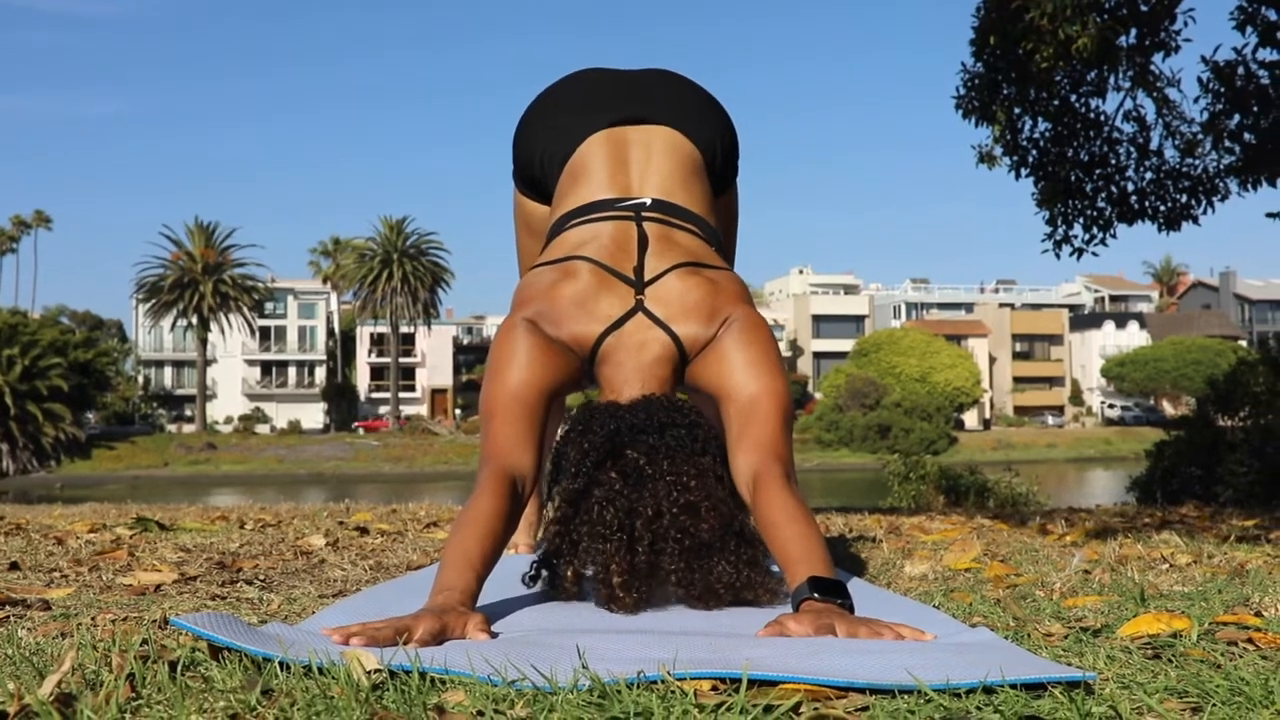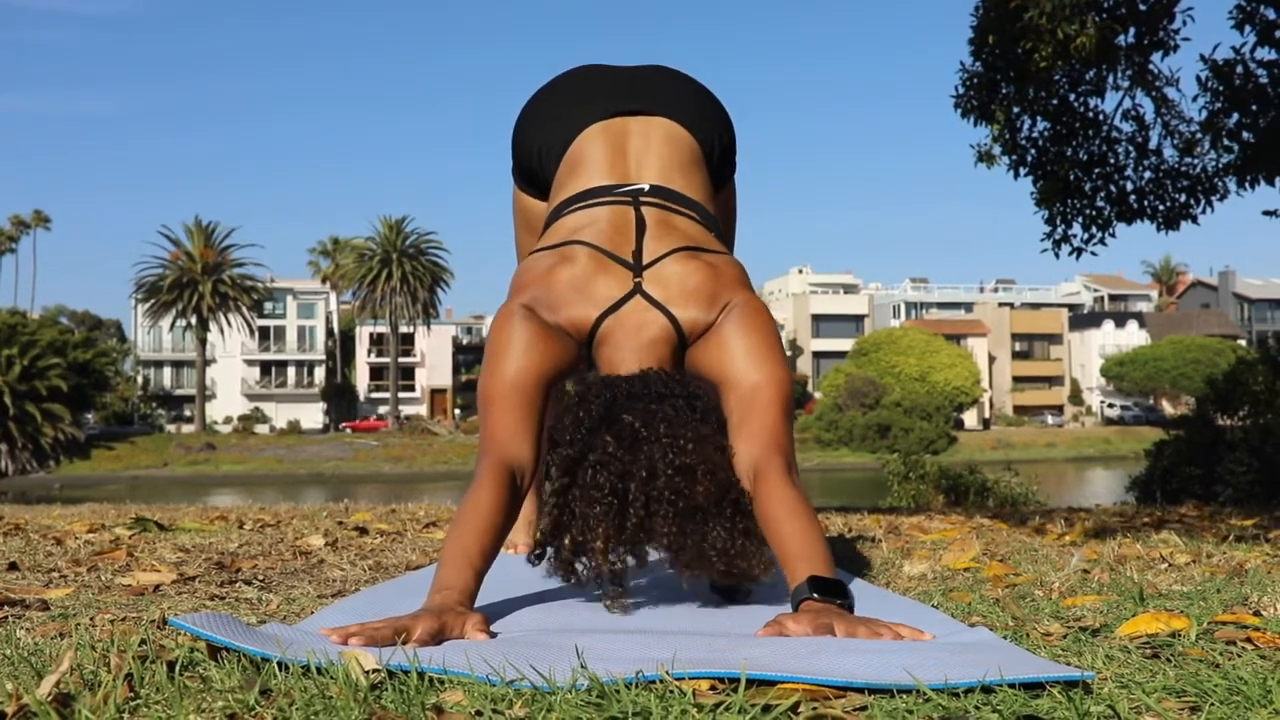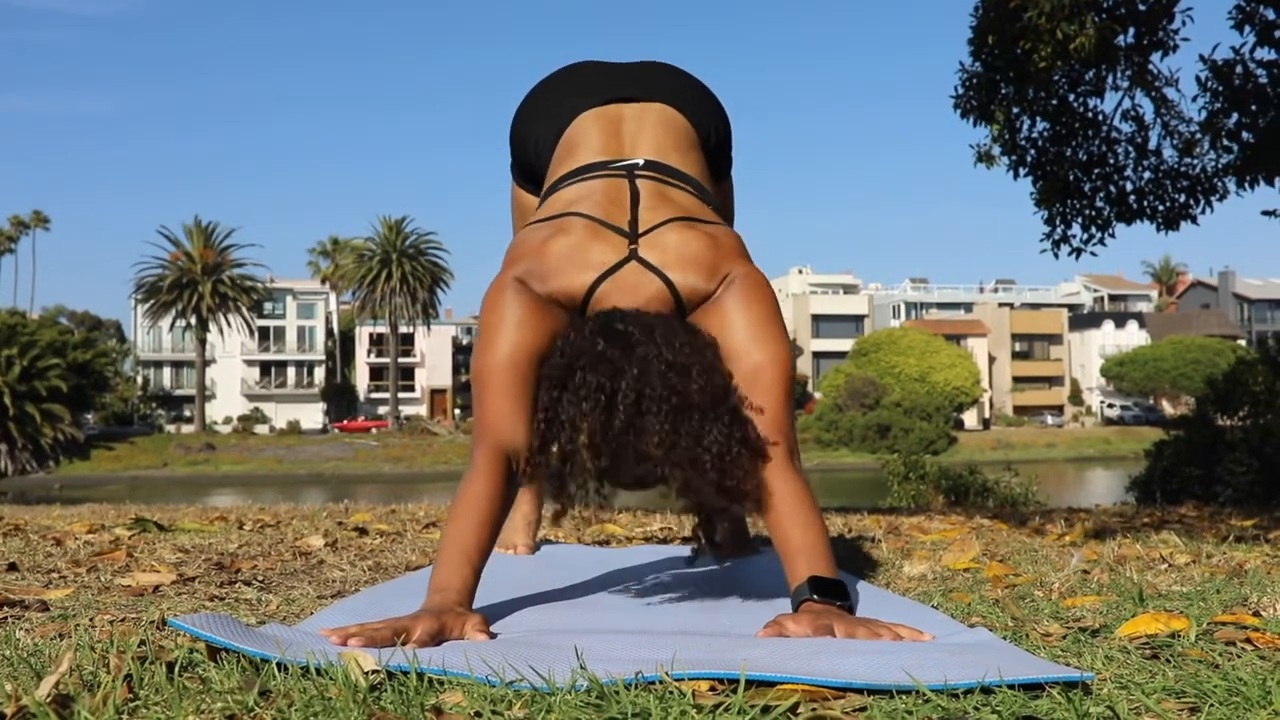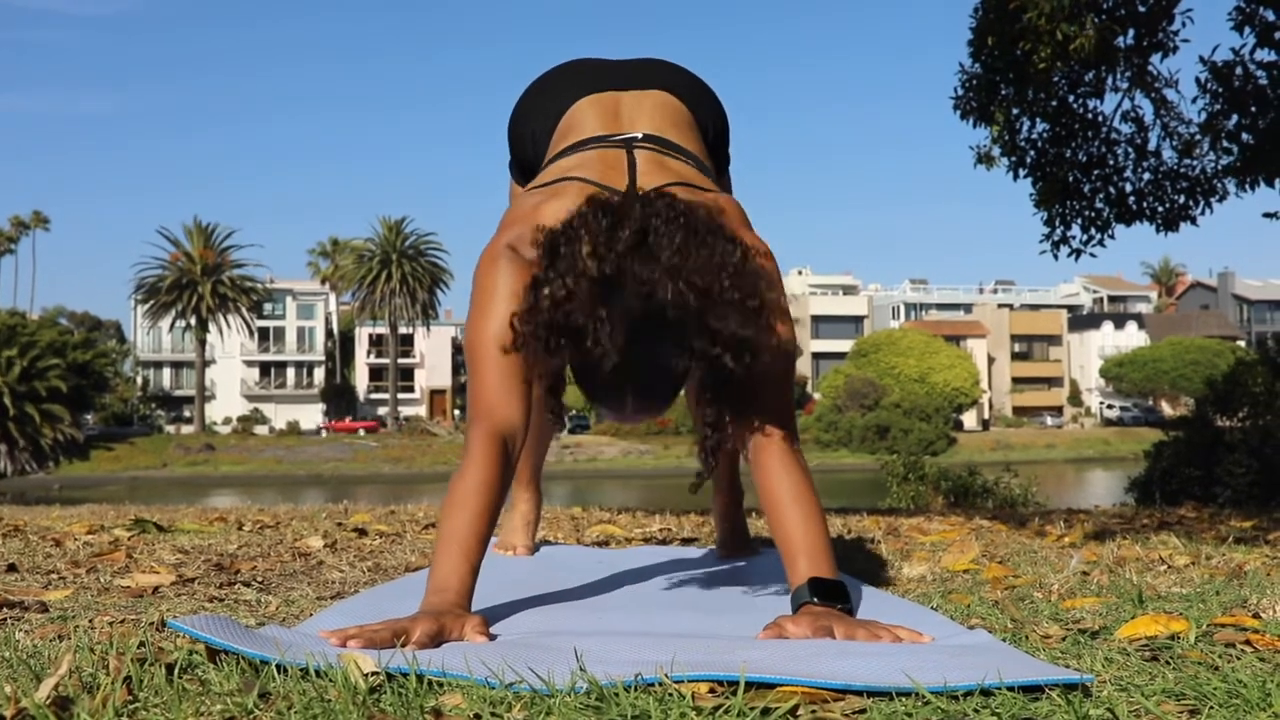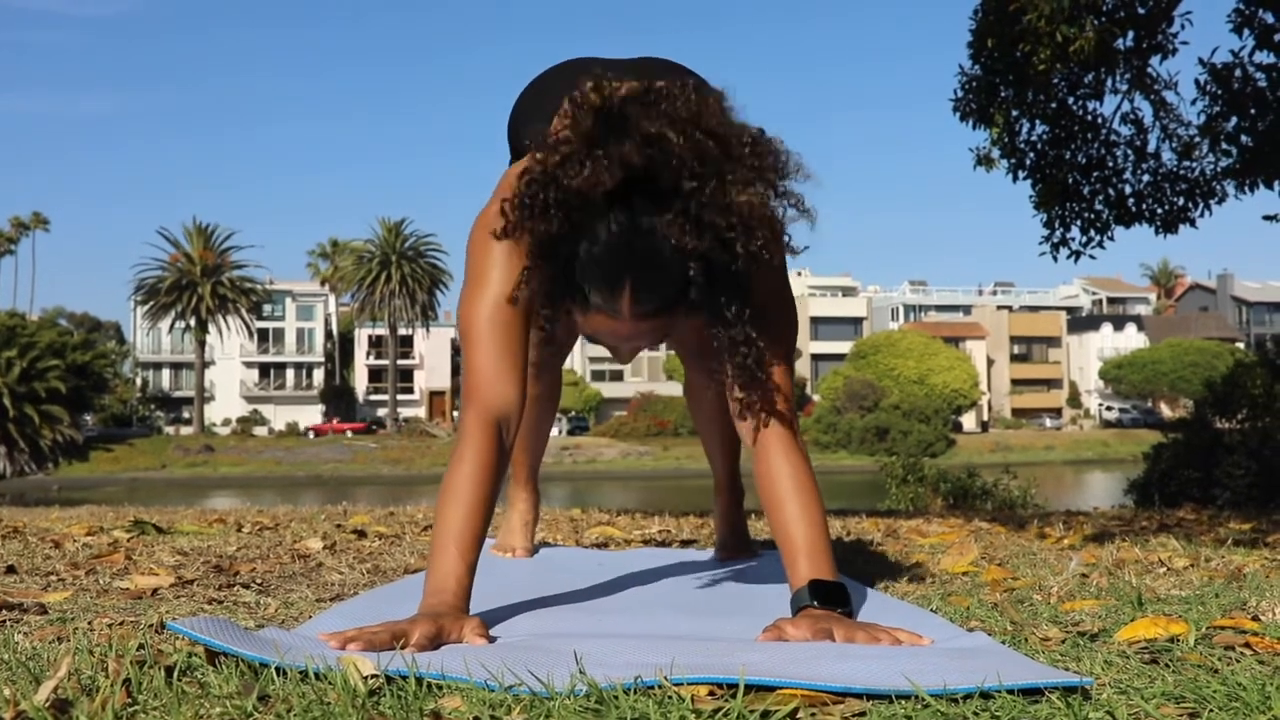
dt=0.2s
person 1, frame 1
left shoulder: (728, 336)
right shoulder: (541, 333)
left elbow: (767, 477)
right elbow: (502, 476)
left wrist: (820, 597)
left ankle: (721, 516)
right ankle: (532, 510)
person 1, frame 2
left shoulder: (727, 320)
right shoulder: (538, 320)
left elbow: (769, 468)
right elbow: (500, 468)
left wrist: (819, 596)
right wrist: (445, 602)
left ankle: (702, 507)
right ankle: (531, 505)
person 1, frame 3
left shoulder: (728, 291)
right shoulder: (531, 291)
left elbow: (773, 453)
right elbow: (495, 454)
left wrist: (822, 597)
right wrist: (444, 603)
left knee: (724, 368)
right knee: (531, 361)
left ankle: (725, 505)
right ankle: (530, 498)
person 1, frame 4
left shoulder: (733, 255)
right shoulder: (522, 256)
left elbow: (772, 433)
right elbow: (489, 437)
left wrist: (821, 599)
right wrist: (443, 605)
left knee: (726, 358)
right knee: (528, 358)
left ankle: (727, 501)
right ankle: (525, 498)
person 1, frame 5
left shoulder: (734, 235)
right shoulder: (515, 226)
left elbow: (772, 419)
right elbow: (485, 421)
left wrist: (821, 600)
right wrist: (442, 605)
left knee: (712, 351)
right knee: (537, 348)
left ankle: (727, 500)
right ankle: (522, 497)
